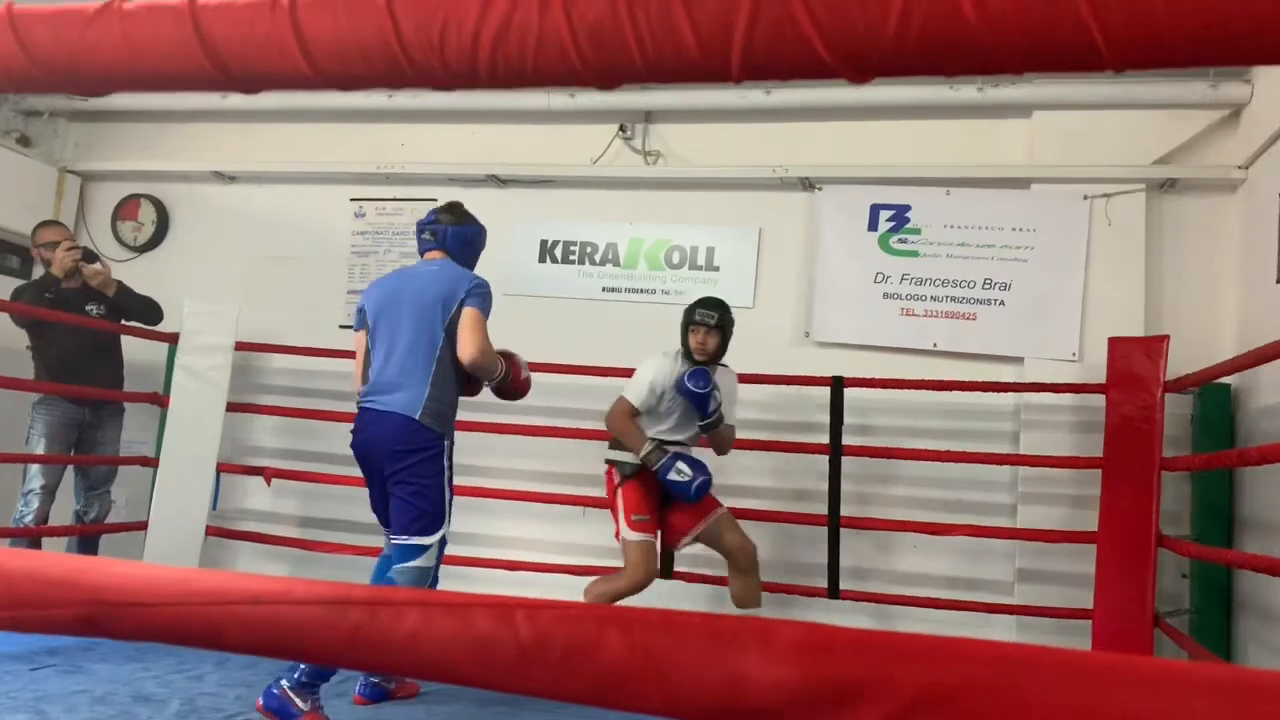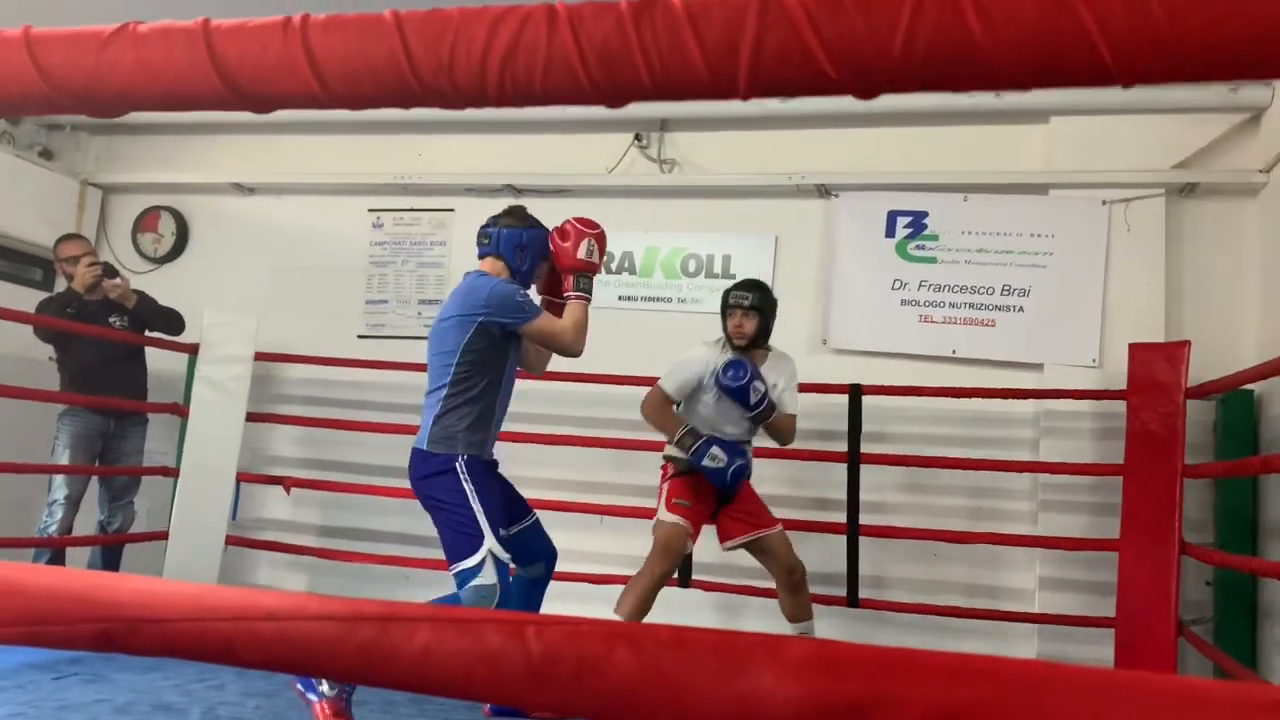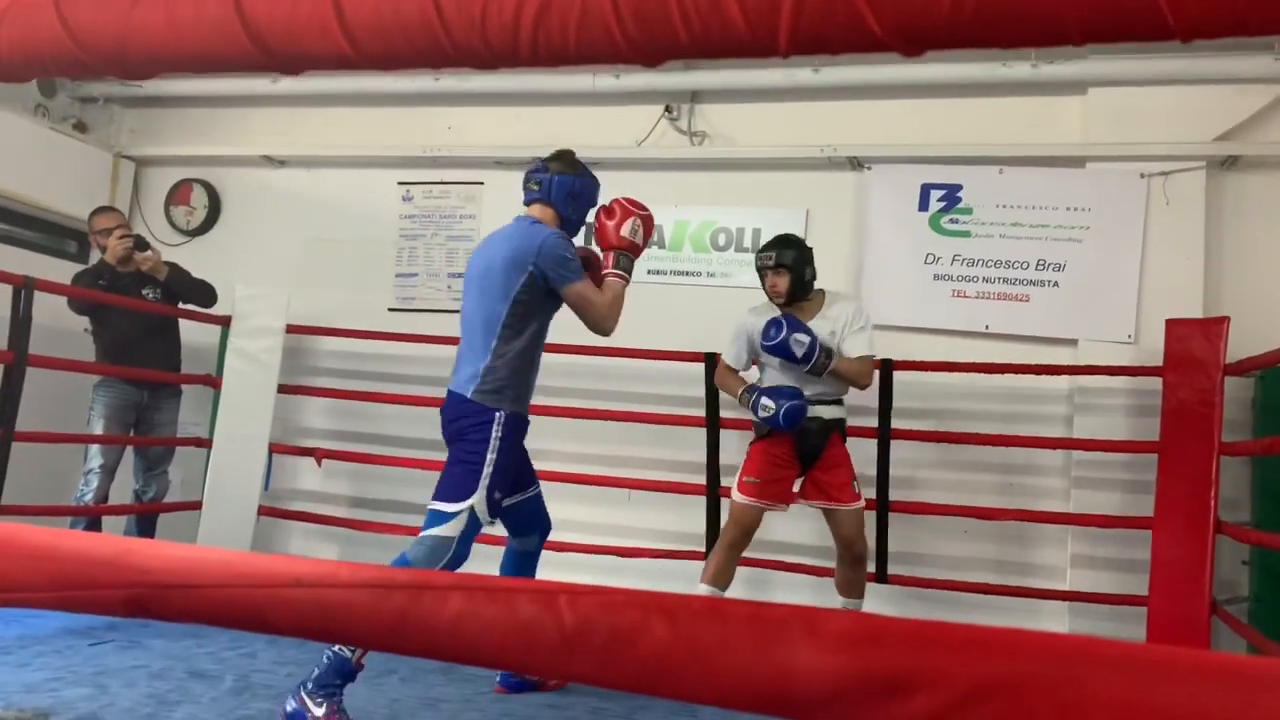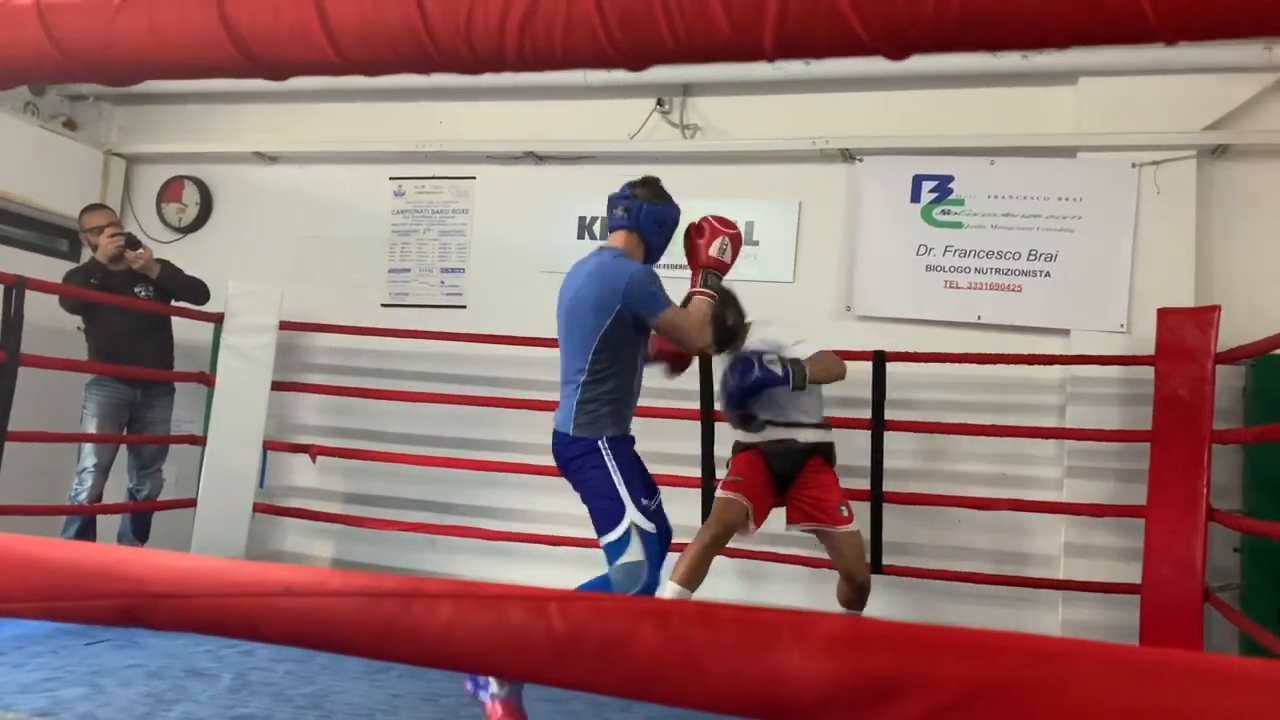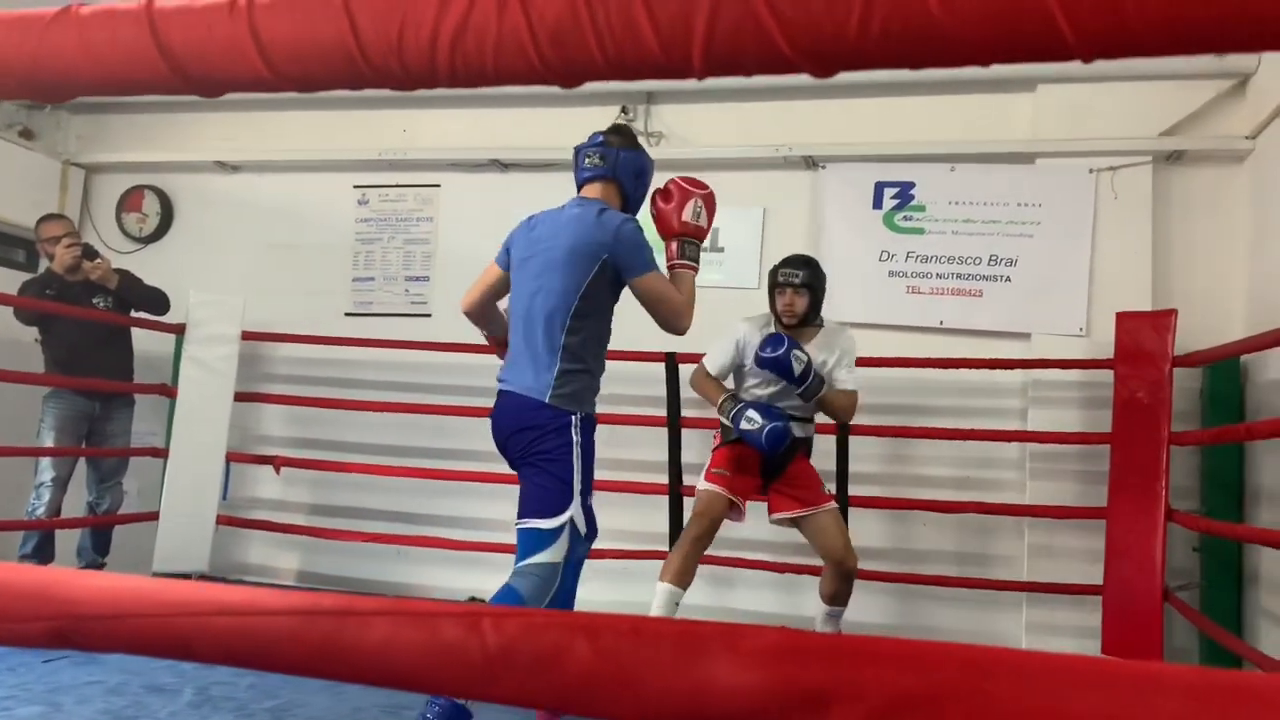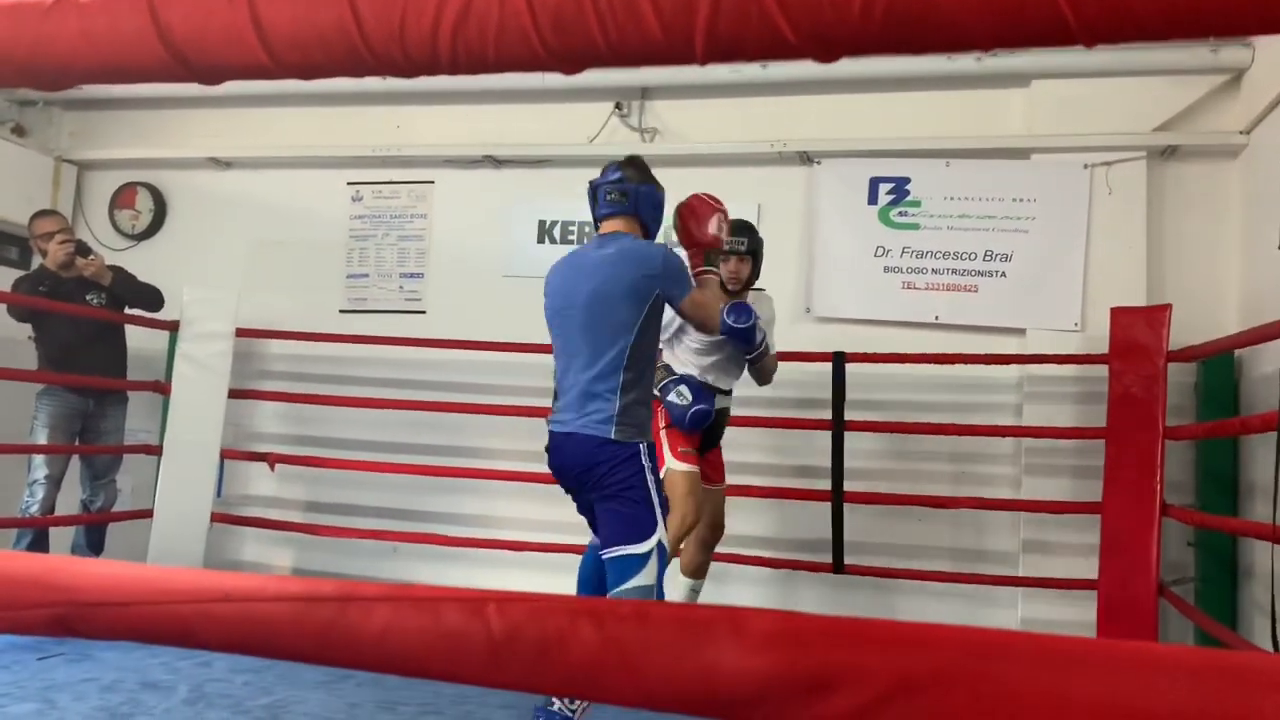
dt=0.7s
person 1, frame 1
left shoulder: (378, 289)
right shoulder: (469, 285)
left elbow: (362, 376)
right elbow: (471, 354)
right wrist: (503, 371)
left hip: (370, 427)
right hip: (421, 433)
left knee: (403, 546)
right knee: (411, 575)
left ankle: (378, 674)
person 1, frame 2
left shoulder: (482, 296)
right shoulder: (492, 293)
left elbow: (530, 362)
right elbow: (572, 342)
left wrist: (552, 294)
right wrist: (580, 279)
left hip: (468, 461)
right hip: (450, 462)
left knee: (538, 557)
right knee: (484, 597)
person 1, frame 3
left shoulder: (499, 241)
right shoulder: (549, 243)
right elbow: (602, 322)
left wrist: (580, 271)
right wrist: (621, 259)
left hip: (482, 407)
right hip: (488, 413)
left knee: (531, 530)
right knee: (441, 547)
person 1, frame 4
left shoulder: (582, 272)
right shoulder: (630, 275)
right elbow: (696, 339)
left wrist: (653, 348)
right wrist: (709, 277)
left hip: (588, 433)
right hip: (594, 439)
left knee: (652, 539)
right knee: (633, 572)
person 1, frame 5
left shoulder: (532, 227)
right shoulder: (617, 229)
left elbow: (474, 304)
right elbow: (677, 319)
right wrist: (686, 247)
left hip: (512, 406)
right hip: (555, 415)
left knee: (573, 536)
right knee: (539, 574)
person 1, frame 6
left shoulder: (559, 272)
right shoulder: (653, 260)
right elbow: (711, 319)
right wrist: (703, 259)
left hip: (564, 442)
right hip: (614, 447)
left knee: (611, 543)
right knee: (634, 594)
person 2, frame 1
left shoulder: (725, 379)
right shoulder: (662, 367)
left elbow: (723, 446)
right elbow: (616, 418)
left wrist: (710, 414)
right wrist: (659, 459)
left hip: (673, 473)
right hip: (633, 471)
left knee: (743, 552)
right knee: (640, 573)
person 2, frame 2
left shoulder: (781, 366)
right shoulder: (705, 357)
left elbow: (785, 437)
right elbow: (651, 405)
left wrist: (761, 404)
right wrist: (694, 445)
left hip: (734, 475)
right hip: (688, 469)
left knee: (791, 571)
right knee: (663, 561)
person 2, frame 3
left shoulder: (847, 310)
right shoulder: (758, 320)
left elbow: (864, 376)
right elbow: (723, 373)
left wrist: (816, 355)
right wrist: (752, 396)
left hip: (826, 434)
right hip: (775, 431)
left knee: (853, 544)
right knee: (737, 530)
person 2, frame 4
left shoulder: (771, 337)
right shoulder: (725, 357)
left elbow: (835, 368)
left wrist: (783, 371)
right wrist: (736, 408)
left hip: (808, 457)
right hip: (756, 453)
left knee: (856, 574)
right knee: (716, 530)
person 2, frame 5
left shoulder: (838, 341)
right shoulder: (751, 331)
left elbow: (846, 410)
right elbow: (700, 377)
left wrist: (806, 378)
right wrist: (736, 409)
left hip: (791, 452)
right hip: (741, 442)
left knee: (843, 559)
right knee: (701, 524)
left ankle: (828, 633)
person 2, frame 6
left shoulder: (761, 305)
left elbow: (765, 376)
left wrist: (755, 344)
right wrist: (665, 379)
left hip: (708, 421)
right hip: (672, 413)
left knee: (710, 528)
right knee: (687, 512)
person 3, frame 1
left shoulder: (108, 289)
right shoulder: (30, 293)
left elbow: (153, 314)
right elbow: (21, 317)
left wrist: (112, 289)
right wrist: (55, 274)
left hip: (105, 409)
right hip: (55, 405)
left knee: (94, 504)
right knee: (36, 498)
person 3, frame 2
left shoulder: (131, 299)
right shoulder: (56, 306)
left elbow: (175, 324)
right elbow: (44, 332)
left wrist: (131, 301)
right wrist: (76, 290)
left hip: (129, 420)
right hip: (80, 416)
left knee: (118, 514)
right knee: (61, 507)
person 3, frame 3
left shoulder: (165, 271)
right shoulder: (91, 279)
left elbow: (208, 297)
right elbow: (78, 305)
left wrist: (162, 273)
right wrist: (108, 262)
left hip: (163, 391)
right hip: (115, 387)
left knee: (153, 483)
right knee: (97, 476)
person 3, frame 4
left shoulder: (157, 268)
right shoulder: (83, 276)
left elbow: (200, 294)
right elbow: (69, 303)
left wrist: (155, 271)
right wrist: (100, 260)
left hip: (156, 389)
right hip: (108, 386)
left knee: (147, 480)
right knee: (91, 473)
left ankle: (131, 552)
person 3, frame 5
left shoulder: (116, 279)
right shoulder: (39, 287)
left elbow: (160, 304)
right elbow: (24, 315)
left wrist: (114, 282)
right wrist: (56, 271)
left hip: (116, 402)
right hip: (66, 398)
left knee: (107, 494)
right knee: (49, 488)
left ankle: (91, 567)
right ankle: (32, 568)
person 3, frame 6
left shoulder: (109, 275)
right shoulder: (32, 284)
left elbow: (154, 300)
right elbow: (17, 312)
left wrist: (107, 279)
right wrist: (49, 268)
left hip: (109, 399)
right hip: (58, 396)
left knee: (101, 492)
right knee: (42, 486)
